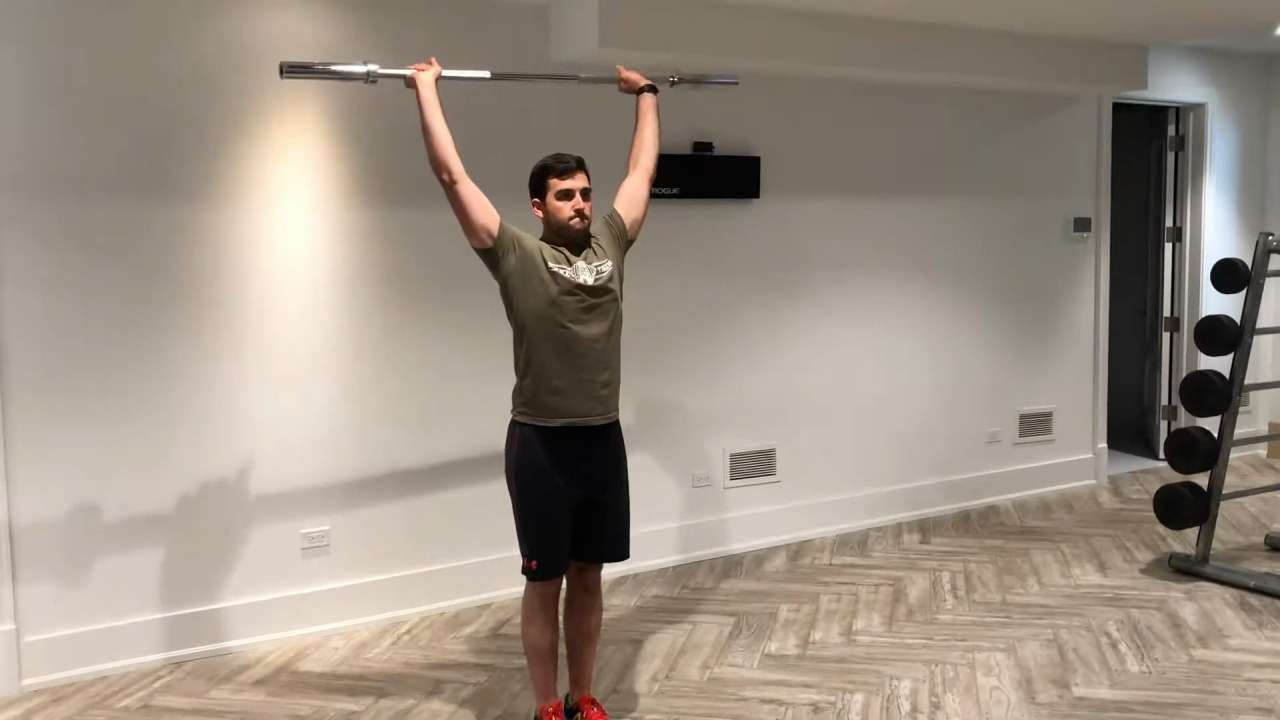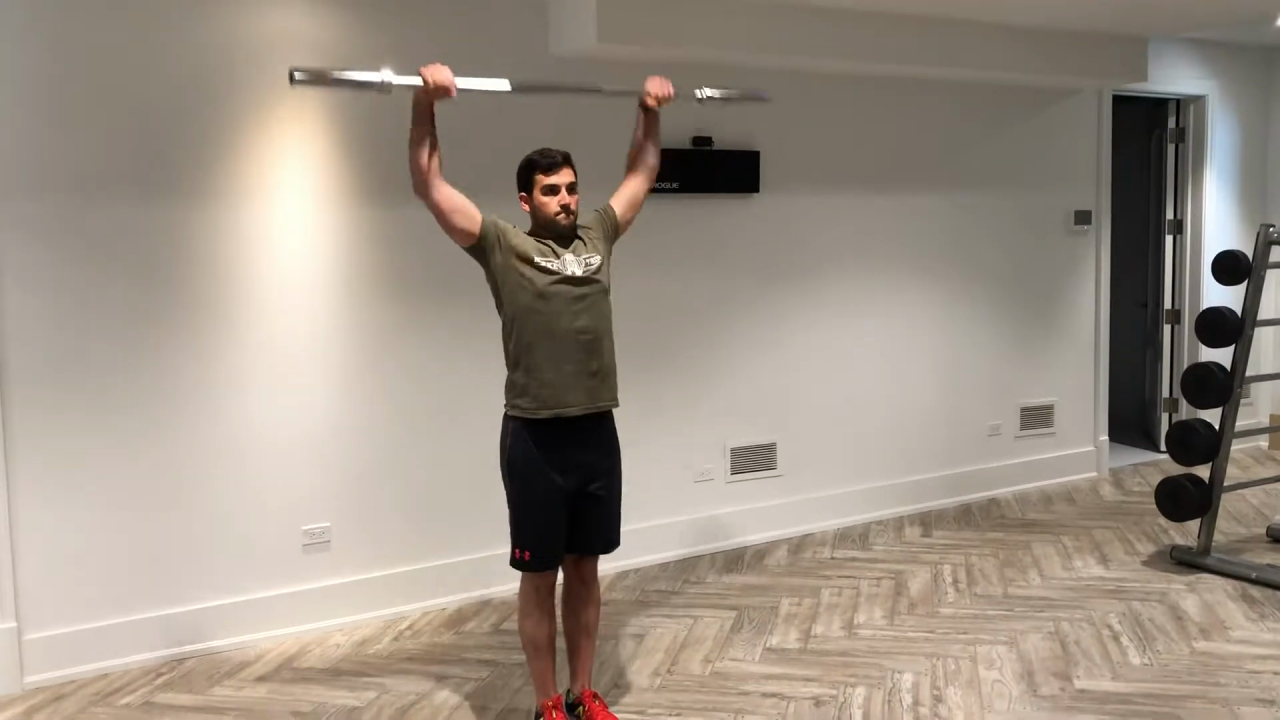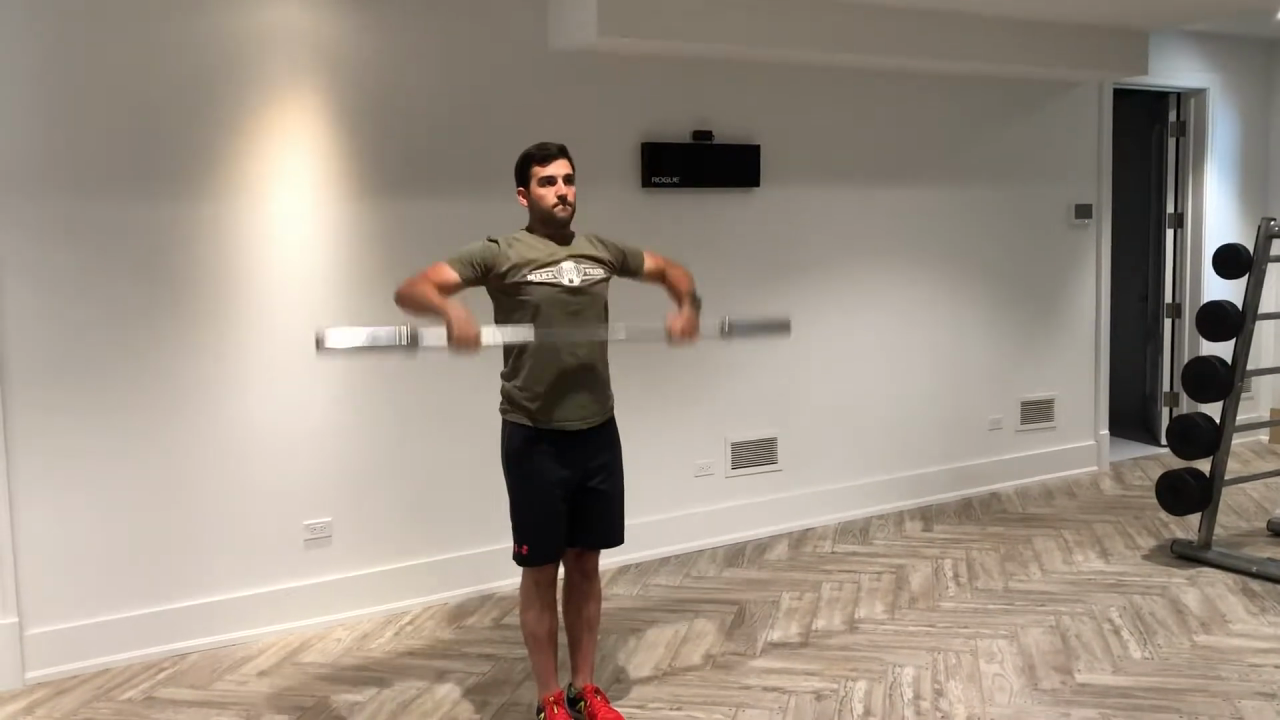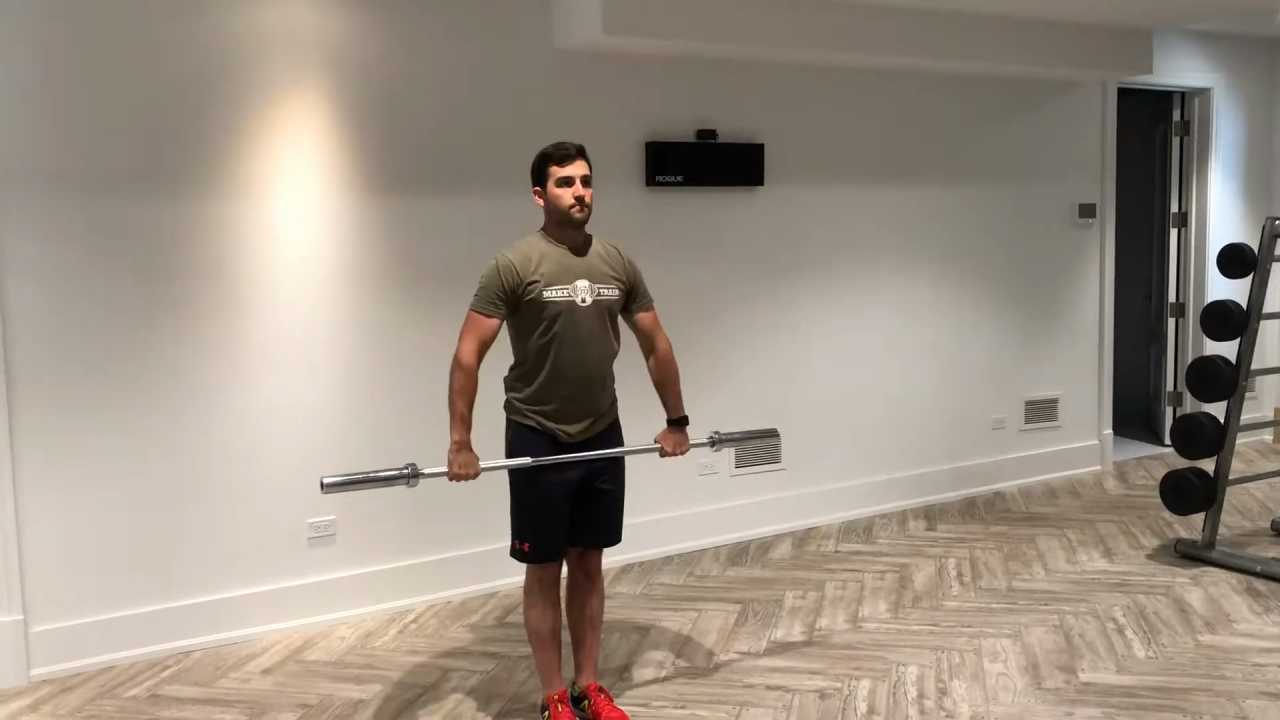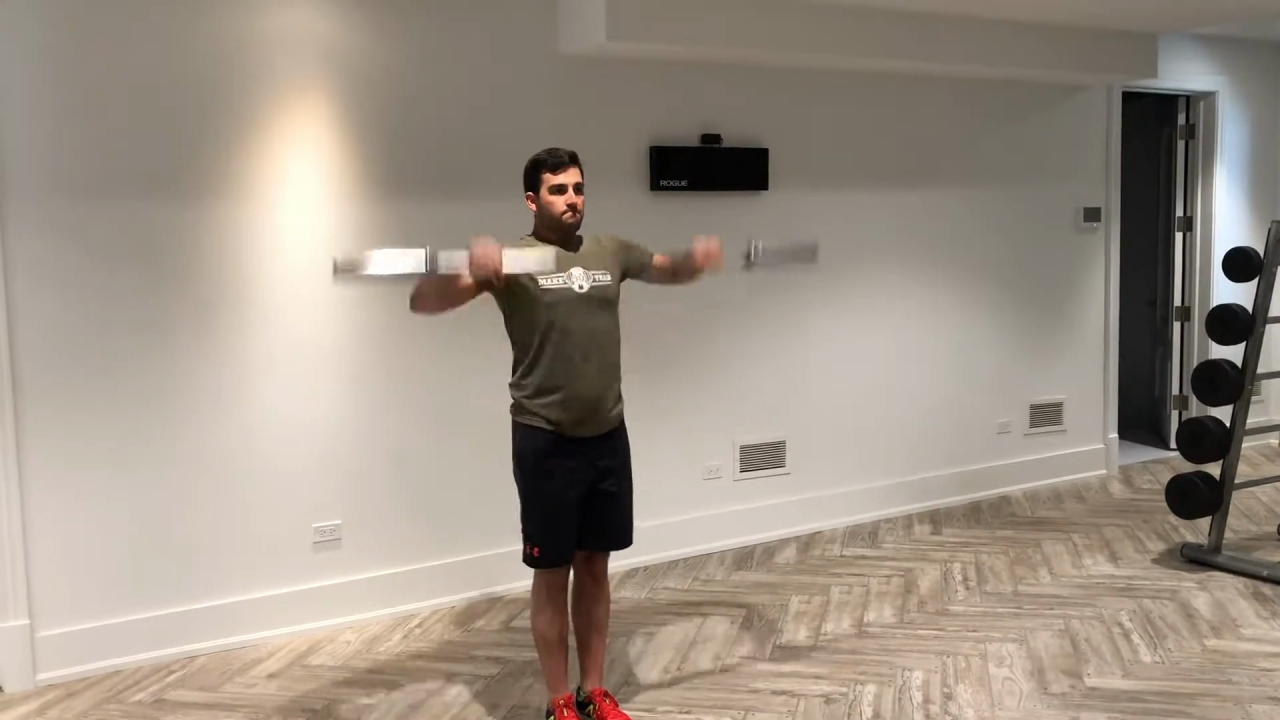
dt=0.4s
person 1, frame 1
left shoulder: (611, 242)
right shoulder: (514, 253)
left elbow: (642, 169)
right elbow: (452, 175)
left wrist: (644, 94)
right wrist: (426, 90)
left hip: (604, 439)
right hip: (541, 444)
left knee: (589, 578)
right knee: (545, 583)
person 1, frame 2
left shoulder: (596, 235)
right shoulder: (502, 246)
left elbow: (640, 174)
right elbow: (427, 185)
left wrist: (650, 110)
right wrist: (427, 103)
left hip: (597, 432)
right hip: (535, 437)
left knee: (584, 569)
right knee: (540, 575)
person 1, frame 3
left shoulder: (602, 249)
right shoulder: (499, 252)
left elbow: (667, 267)
right elbow: (411, 288)
left wrist: (687, 305)
right wrist: (449, 309)
left hip: (598, 432)
right hip: (533, 437)
left knee: (585, 562)
right knee: (540, 568)
person 1, frame 4
left shoulder: (618, 263)
right shoulder: (514, 265)
left elbow: (655, 344)
right elbow: (467, 353)
left wrist: (676, 421)
right wrist: (459, 442)
left hip: (602, 434)
right hip: (538, 439)
left knee: (589, 562)
right knee: (545, 569)
person 1, frame 5
left shoulder: (611, 251)
right shoulder: (511, 260)
left elbow: (673, 269)
right elbow: (425, 299)
left wrist: (697, 256)
right wrist: (468, 270)
left hip: (607, 435)
right hip: (544, 440)
left knee: (595, 566)
right knee: (553, 572)
